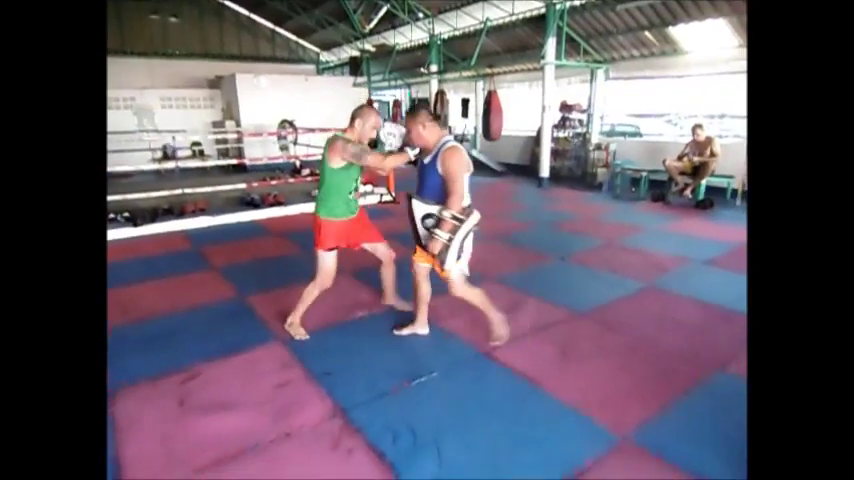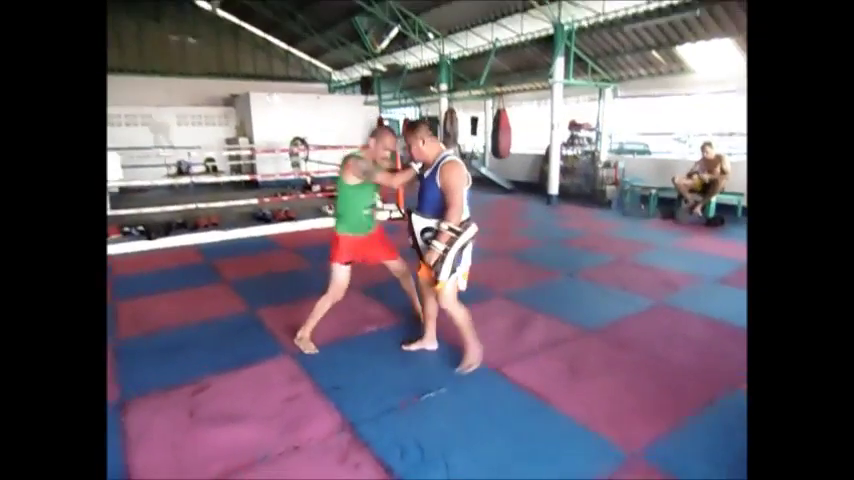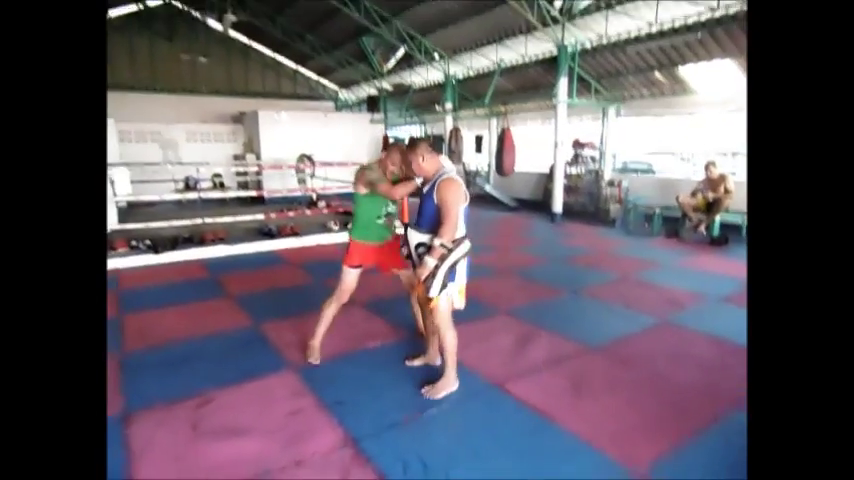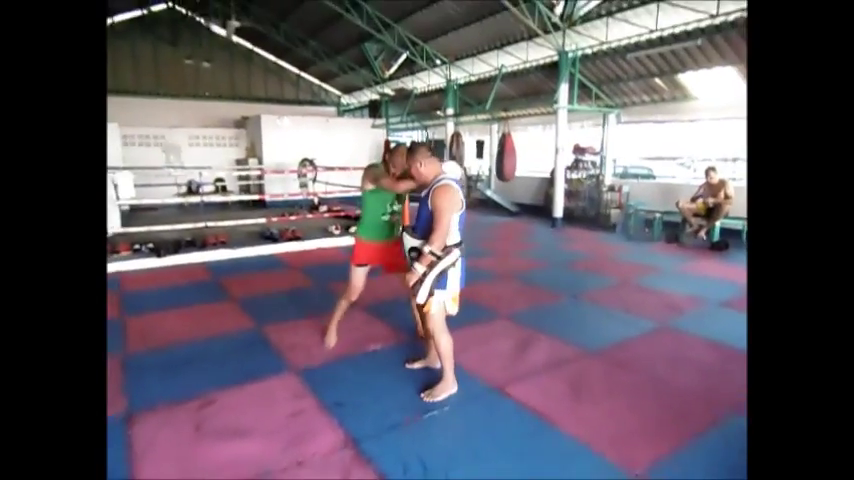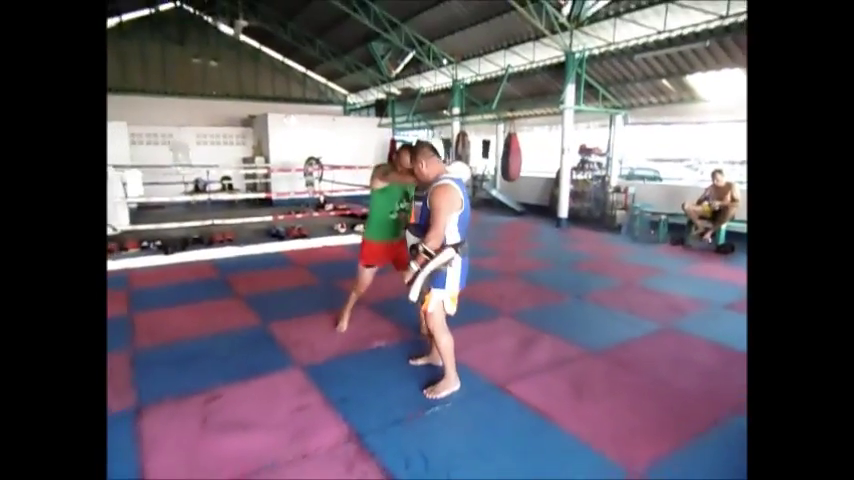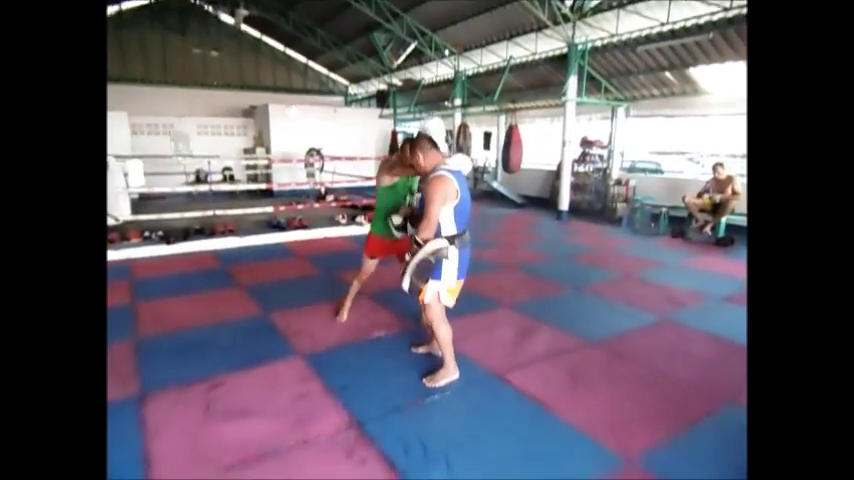
dt=0.1s
person 1, frame 1
left shoulder: (451, 153)
right shoulder: (429, 152)
left elbow: (456, 198)
left hip: (452, 230)
left knee: (456, 288)
right knee: (419, 271)
left ankle: (494, 316)
right ankle: (420, 323)
person 1, frame 2
left shoulder: (451, 167)
right shoulder: (431, 166)
left elbow: (455, 211)
left wrist: (437, 248)
right hip: (434, 242)
left knee: (446, 301)
right knee: (426, 289)
left ankle: (473, 346)
right ankle: (429, 338)
person 1, frame 3
left shoulder: (448, 183)
right shoulder: (434, 182)
left elbow: (449, 228)
left wrist: (428, 262)
right wrist: (426, 258)
left hip: (448, 262)
right hip: (436, 259)
left knee: (442, 318)
right knee: (428, 307)
left ankle: (450, 377)
right ankle: (431, 354)
person 1, frame 4
left shoulder: (444, 190)
right shoulder: (434, 186)
left elbow: (440, 235)
left wrist: (418, 268)
right wrist: (420, 263)
left hip: (442, 267)
right hip: (433, 264)
left knee: (435, 323)
right knee: (426, 312)
left ankle: (449, 380)
right ankle: (432, 358)
person 1, frame 5
left shoulder: (442, 190)
right shoulder: (450, 183)
left elbow: (436, 235)
left wrist: (415, 265)
left hip: (446, 266)
right hip: (444, 262)
left knee: (436, 321)
right knee: (428, 313)
left ankle: (451, 378)
right ankle: (434, 355)
person 1, frame 6
left shoulder: (437, 181)
right shoulder: (451, 174)
left elbow: (428, 226)
left wrist: (412, 254)
left hip: (444, 256)
right hip: (447, 252)
left knee: (434, 312)
right knee: (429, 303)
left ankle: (450, 367)
right ankle: (435, 344)
person 2, frame 1
left shoulder: (355, 145)
right shoulder: (341, 146)
left elbow: (378, 166)
right elbow: (385, 164)
right wrist: (414, 150)
left hip: (353, 216)
right hip: (331, 222)
left knee: (388, 255)
right knee: (324, 281)
left ankle: (390, 297)
right ankle: (293, 319)
person 2, frame 2
left shoulder: (371, 163)
right shoulder: (355, 163)
right elbow: (393, 181)
right wrist: (417, 165)
left hip: (372, 232)
right hip: (347, 237)
left knee: (403, 271)
right knee: (335, 294)
left ankle: (420, 311)
right ankle: (303, 334)
person 2, frame 3
left shoulder: (395, 175)
right shoulder: (367, 173)
right elbow: (394, 193)
left hip: (388, 241)
right hip: (362, 244)
left knee: (412, 282)
right knee: (342, 295)
left ankle: (421, 325)
right ankle: (315, 340)
person 2, frame 4
left shoulder: (400, 178)
right shoulder: (373, 172)
right elbow: (397, 187)
left hip: (392, 242)
right hip: (367, 244)
right knee: (352, 294)
right ankle: (333, 325)
person 2, frame 5
left shoulder: (409, 176)
right shoulder: (381, 172)
right elbow: (405, 180)
left hip: (399, 241)
right hip: (375, 241)
right knee: (362, 286)
right ankle: (345, 314)
person 2, frame 6
left shoulder: (413, 173)
right shoulder: (388, 167)
right elbow: (408, 171)
left hip: (404, 234)
right hip: (381, 235)
right knee: (364, 275)
right ankle: (346, 303)
